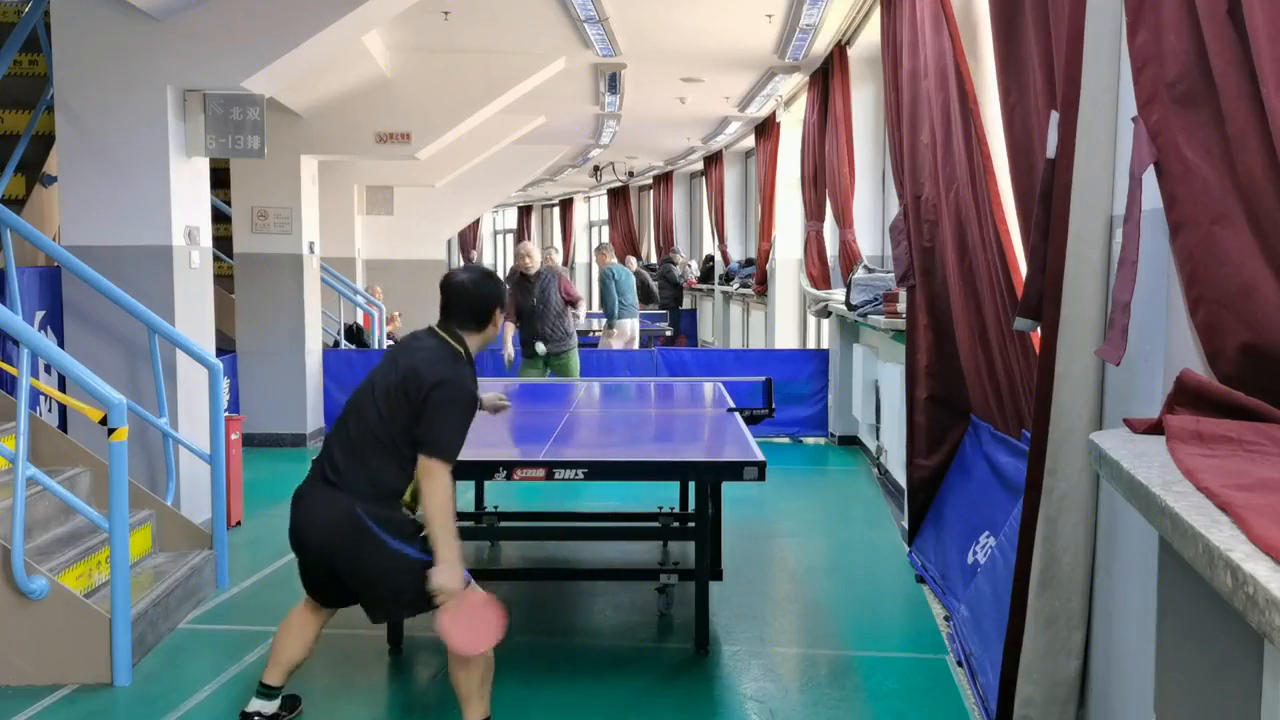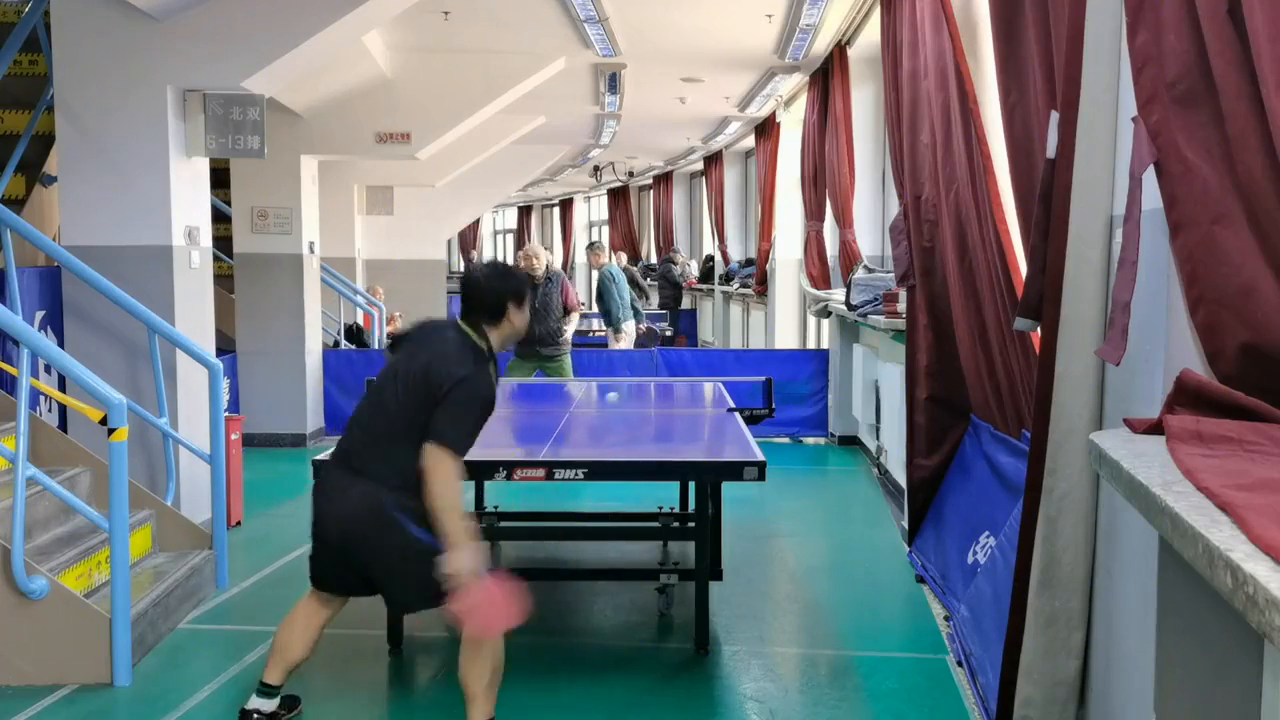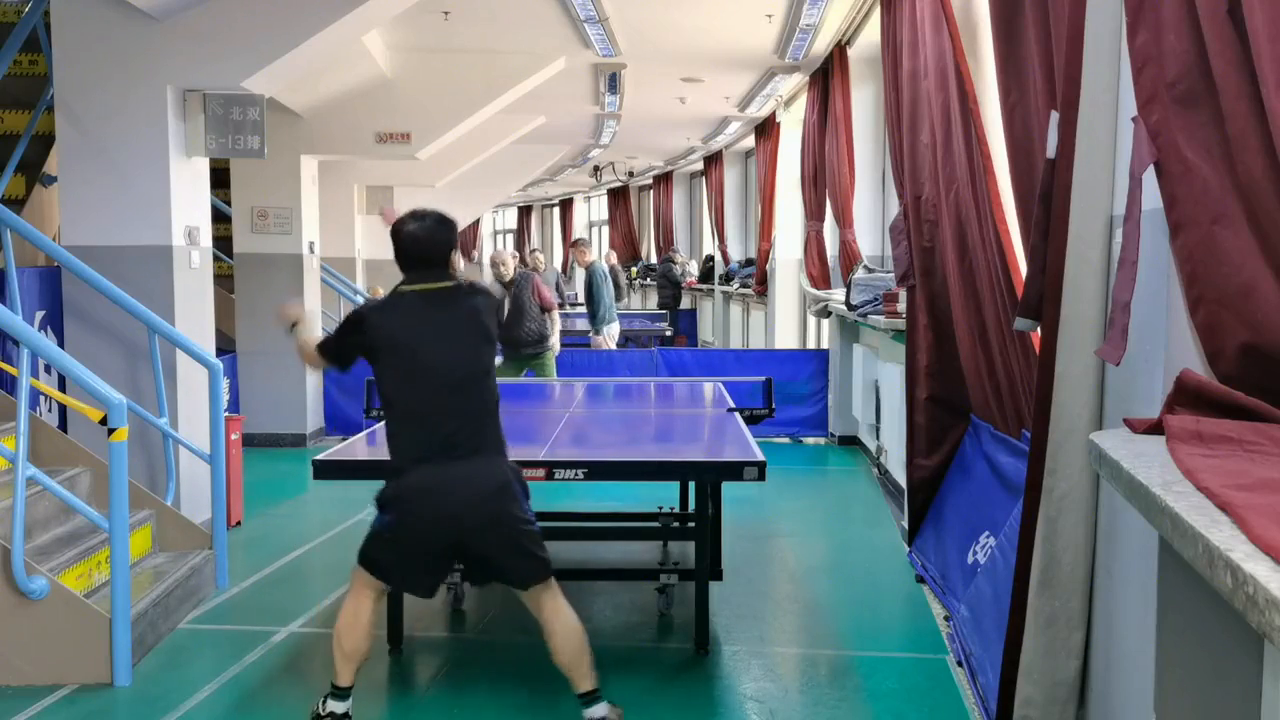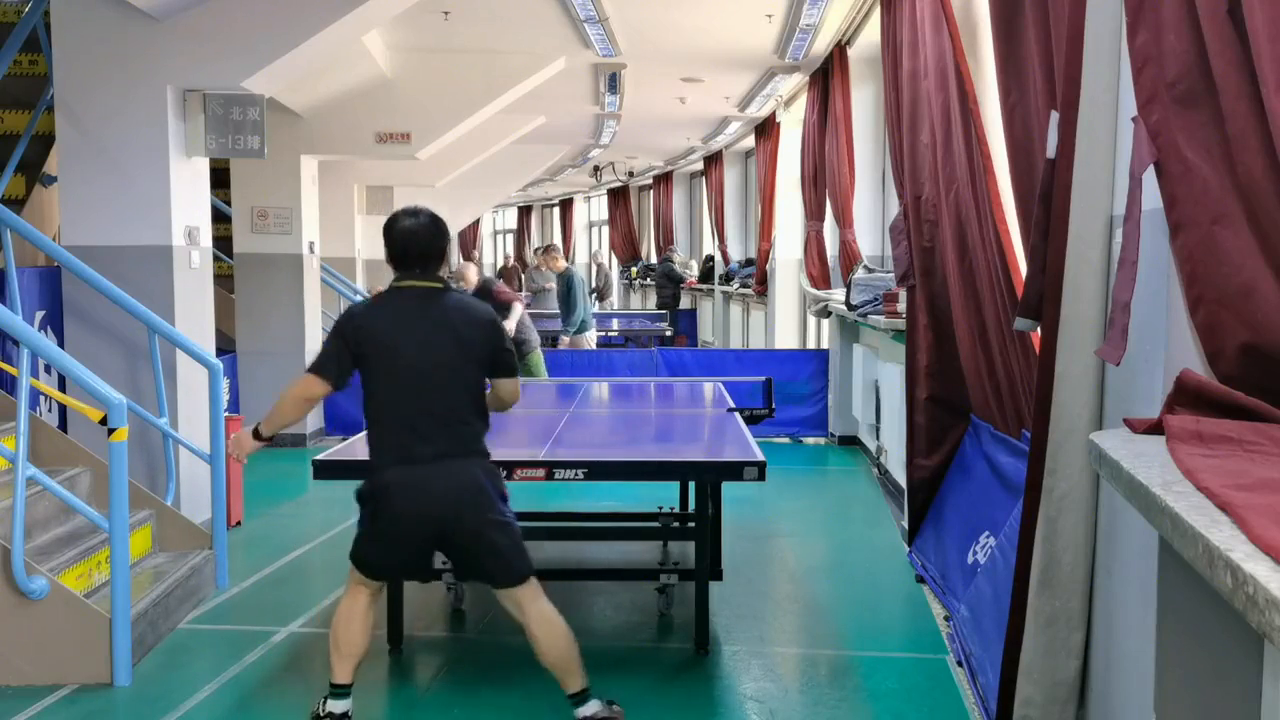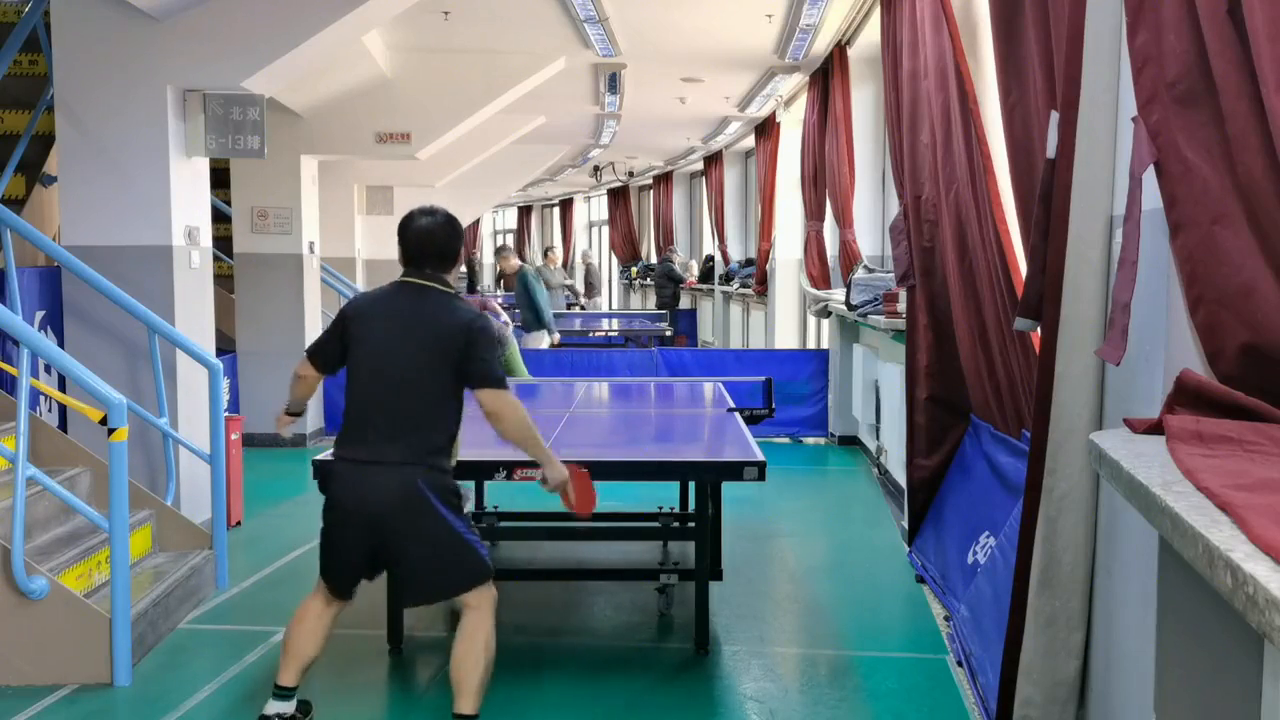
dt=0.3s
person 1, frame 1
left shoulder: (417, 345)
right shoulder: (453, 383)
right elbow: (431, 476)
left wrist: (477, 401)
right wrist: (448, 560)
left hip: (309, 507)
right hip: (357, 518)
left knee: (320, 603)
person 1, frame 2
left shoulder: (429, 335)
right shoulder: (474, 380)
right elbow: (439, 466)
right wrist: (461, 545)
left hip: (333, 495)
right hip: (380, 509)
left knee: (324, 598)
person 1, frame 3
left shoulder: (376, 319)
right shoulder: (479, 303)
left elbow: (317, 356)
left wrist: (297, 322)
left hip: (420, 493)
right hip: (491, 486)
left knee: (364, 589)
right knee: (546, 599)
person 1, frame 4
left shoulder: (362, 320)
right shoulder: (480, 316)
left elbow: (309, 390)
right elbow: (509, 395)
left wrist: (259, 432)
left hip: (395, 491)
right hip: (469, 482)
left knee: (361, 587)
right knee: (527, 599)
person 1, frame 5
left shoulder: (362, 307)
right shoulder: (468, 323)
left elbow: (306, 373)
right elbow: (498, 407)
left wrist: (292, 409)
right wrist: (547, 460)
left hip: (349, 482)
right hip: (414, 488)
left knee: (329, 594)
right knee: (480, 602)
